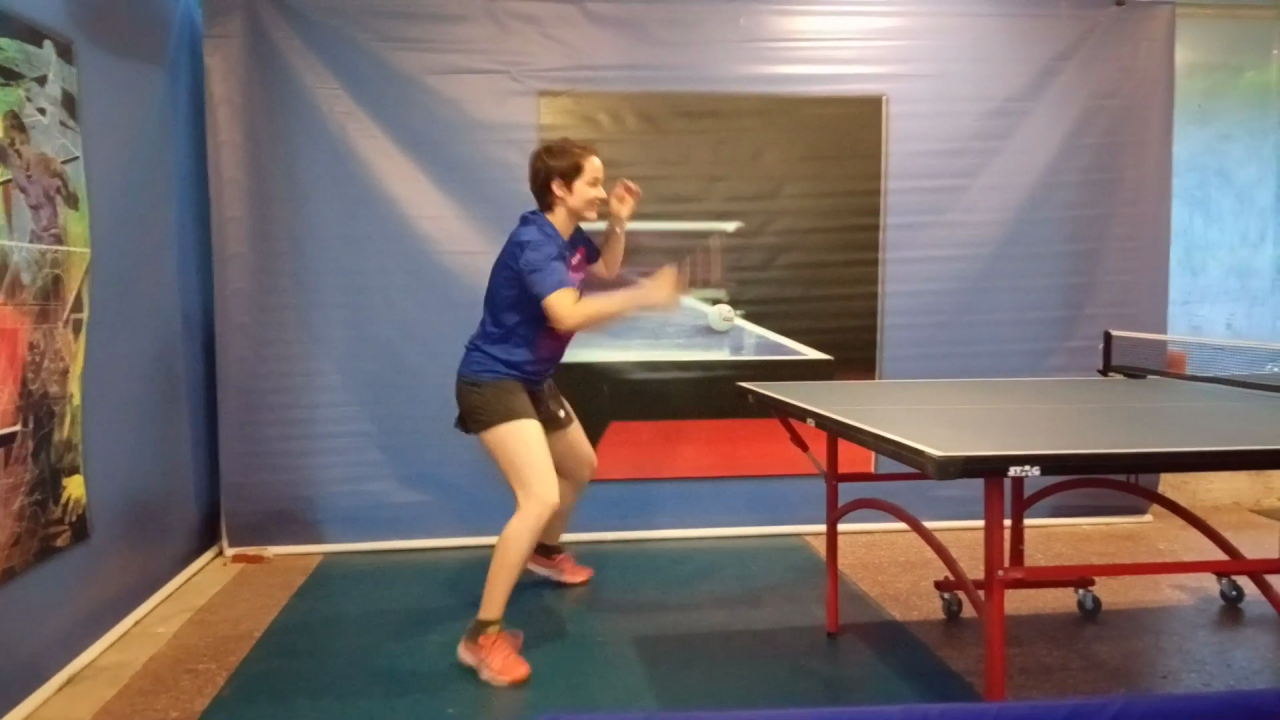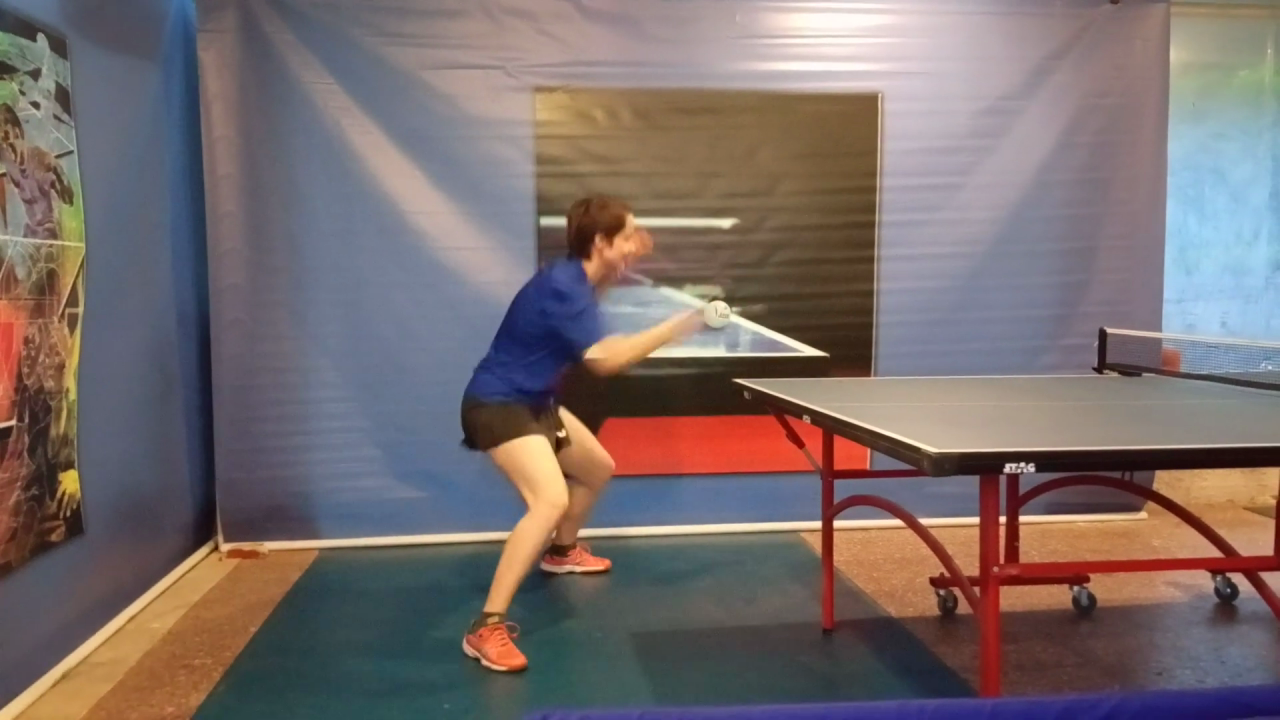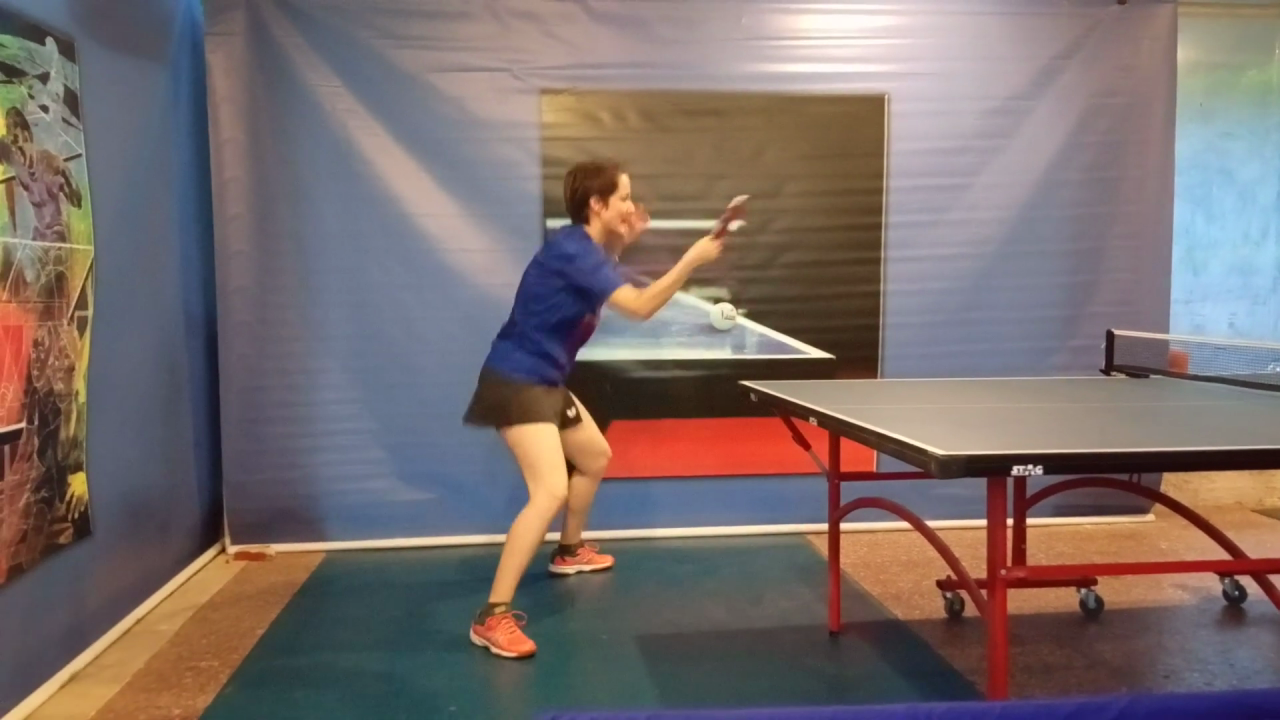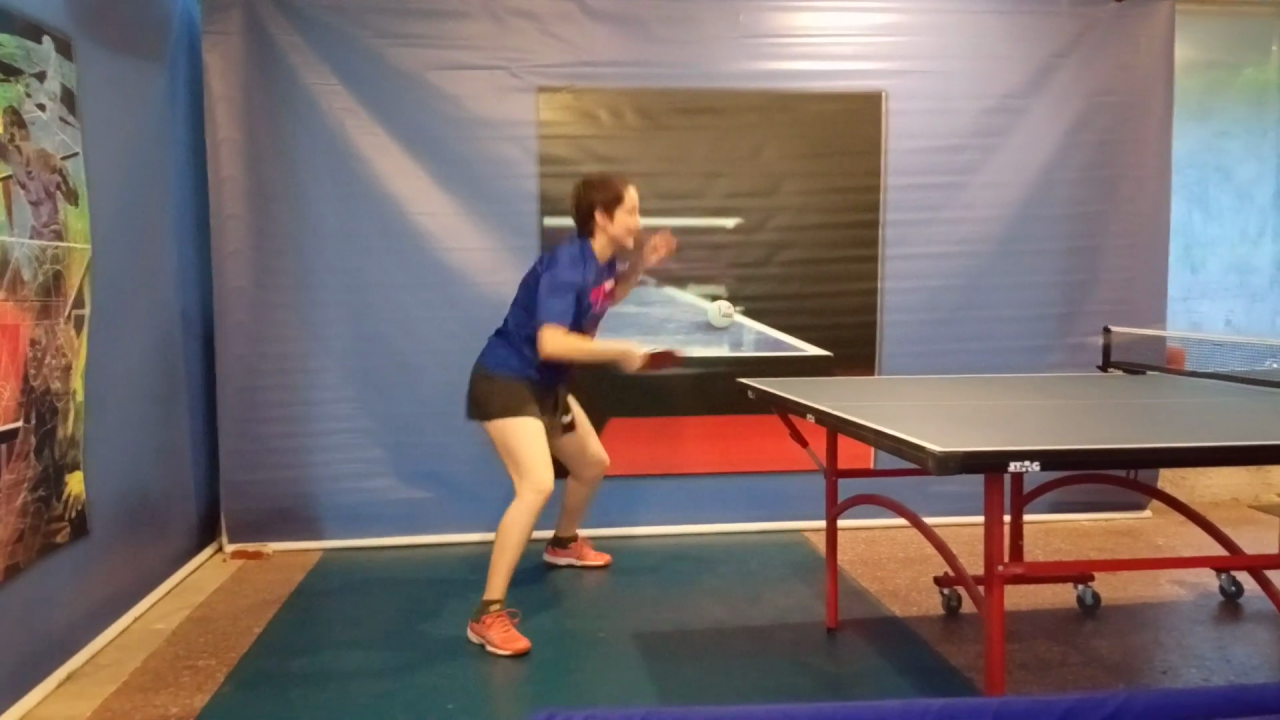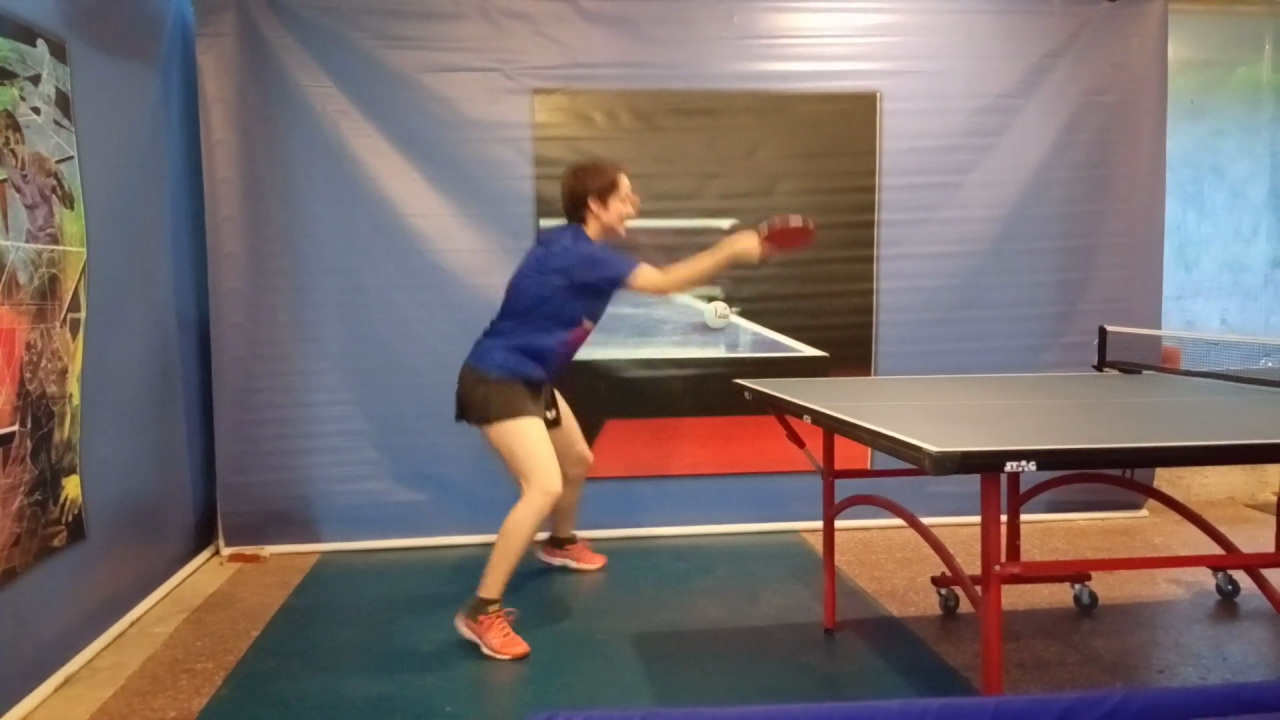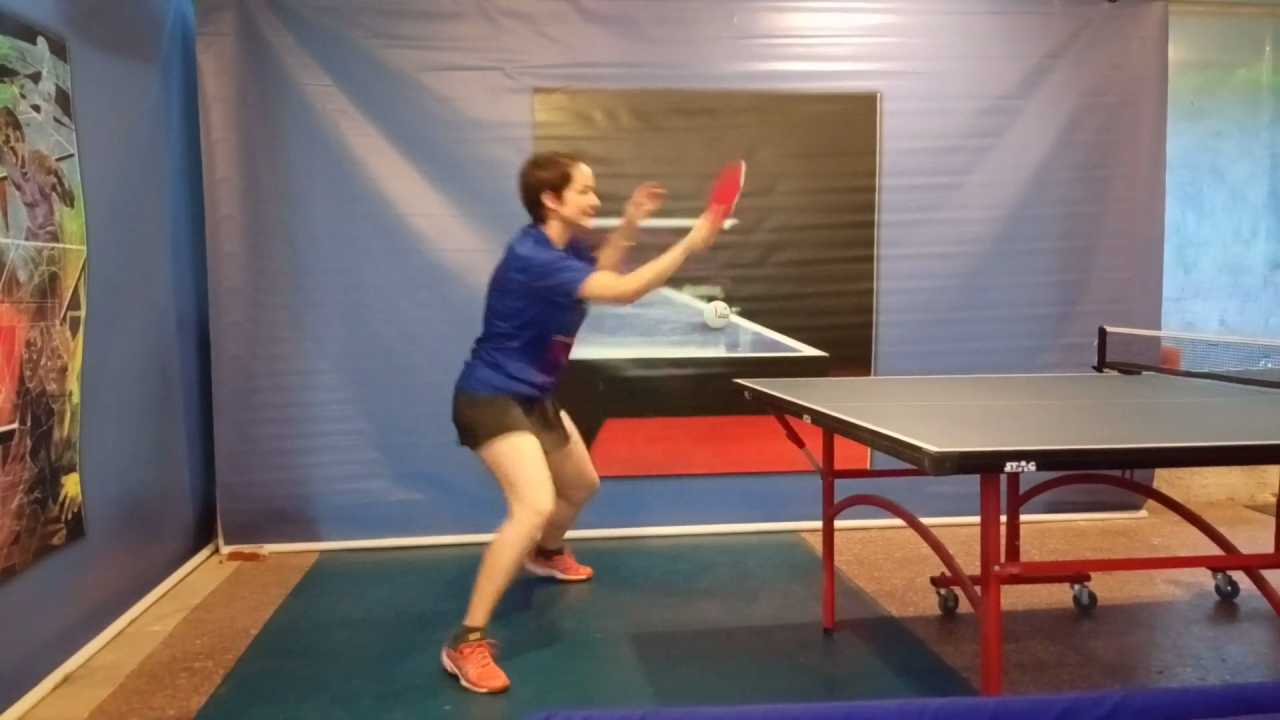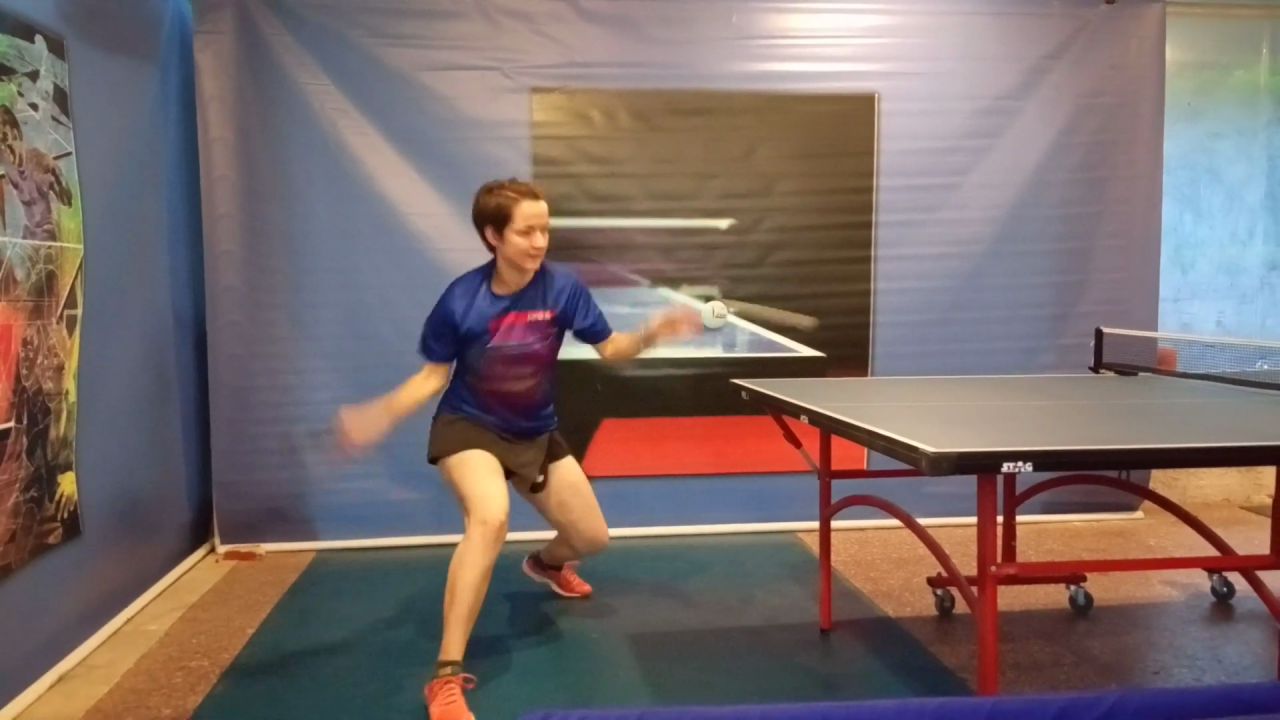
dt=0.3s
person 1, frame 1
left shoulder: (567, 236)
right shoulder: (533, 242)
left elbow: (607, 270)
right elbow: (566, 315)
left wrist: (618, 222)
right wrist: (645, 296)
left hip: (531, 381)
right hip: (494, 383)
left knee: (580, 467)
right knee: (541, 500)
left ankle: (546, 552)
right ankle: (484, 633)
person 1, frame 2
left shoulder: (573, 279)
right shoulder: (564, 291)
left elbow: (593, 293)
right elbow: (605, 359)
left wrist: (620, 268)
right wrist: (665, 332)
left hip: (530, 402)
right hip: (496, 406)
left knee: (597, 468)
right knee: (549, 504)
left ankle: (562, 550)
right ankle: (488, 627)
person 1, frame 3
left shoulder: (581, 246)
right shoulder: (573, 251)
left elbow: (599, 280)
right elbow: (639, 306)
left wrist: (621, 244)
right wrist: (693, 258)
left hip: (543, 380)
right hip: (516, 383)
left knee: (595, 457)
right knee: (549, 495)
left ankle: (569, 550)
right ankle: (493, 616)
person 1, frame 4
left shoulder: (596, 259)
right shoulder: (566, 263)
left elbow: (604, 297)
right elbow: (552, 343)
left wrist: (642, 264)
right wrist: (619, 353)
left hip: (542, 384)
right hip: (504, 381)
left knee: (592, 465)
right knee: (537, 486)
left ankle: (564, 544)
right ankle: (488, 613)
person 1, frame 5
left shoulder: (568, 243)
right shoulder: (575, 252)
right elbow: (663, 283)
left wrist: (615, 237)
right wrist: (731, 249)
left hip: (529, 378)
right hip: (495, 380)
left knee: (579, 462)
right knee: (545, 487)
left ankle: (559, 543)
right ankle: (481, 611)
person 1, frame 6
left shoulder: (568, 244)
right shoulder: (529, 257)
left elbow: (601, 272)
right elbow: (616, 290)
left wrist: (629, 224)
right wrist: (690, 242)
left hip: (534, 395)
right hip: (495, 399)
left knee: (582, 484)
right knee: (533, 509)
left ankle: (545, 552)
right ankle: (466, 642)
person 1, frame 7
left shoulder: (563, 287)
right shoulder: (459, 300)
left elbow: (611, 350)
right elbow: (432, 377)
left wrist: (650, 335)
right wrist: (379, 416)
left hip: (536, 433)
right hip: (469, 429)
left knee: (591, 536)
right knee: (490, 520)
left ankle: (547, 563)
right ankle: (446, 674)
